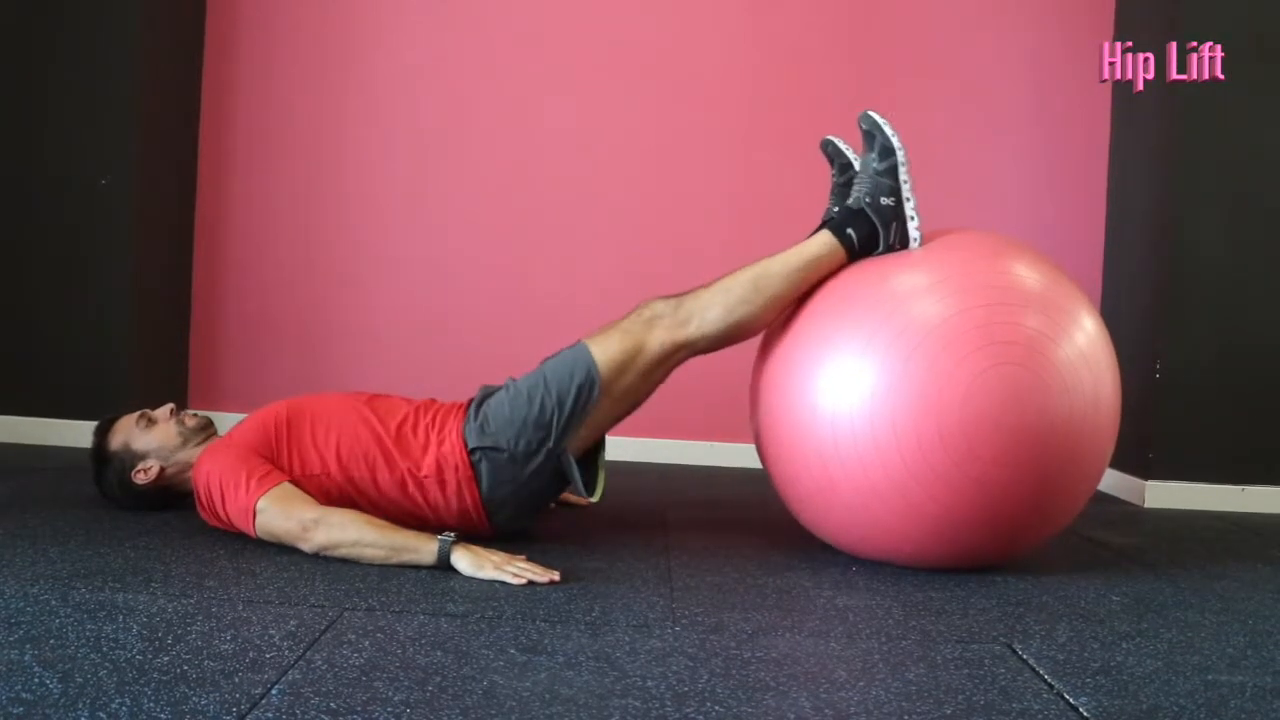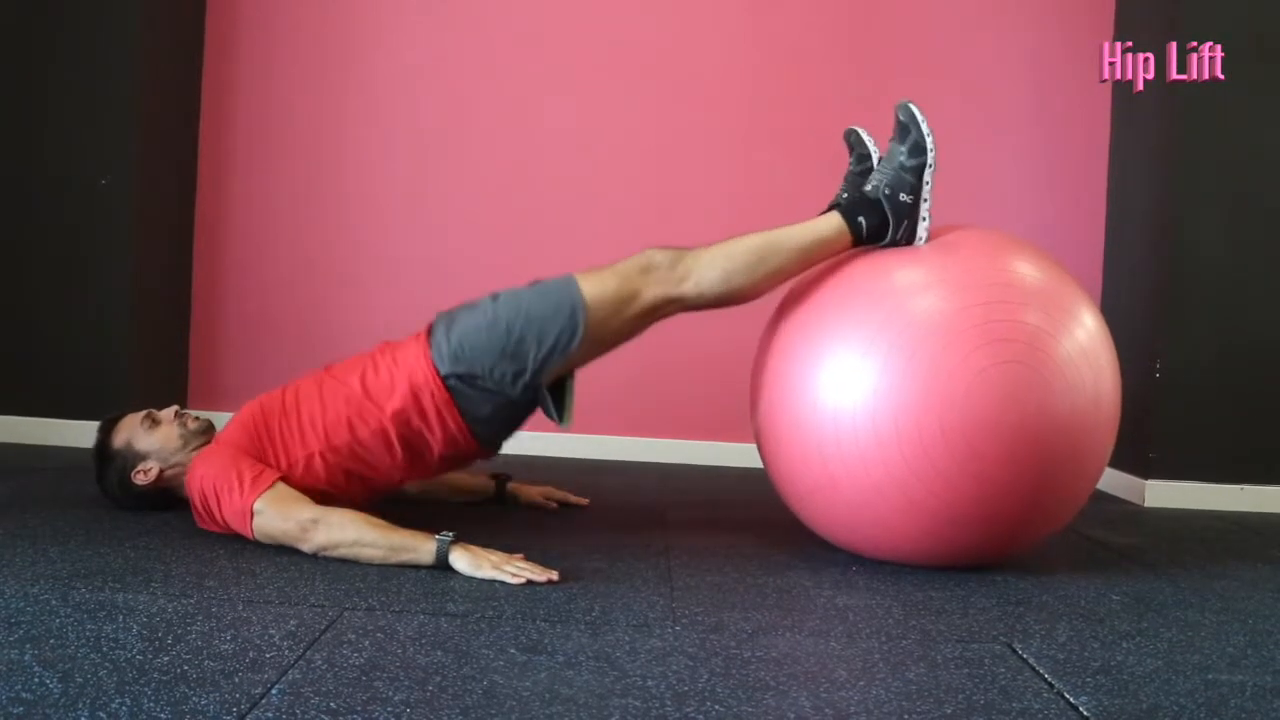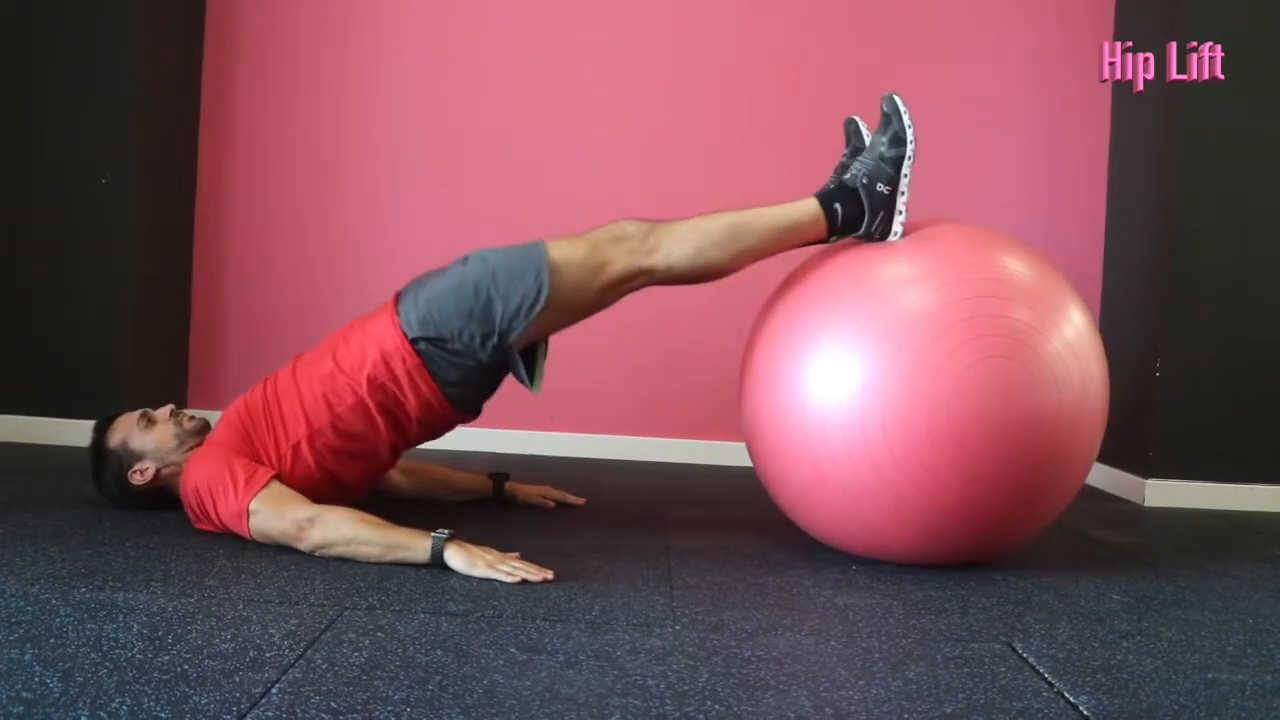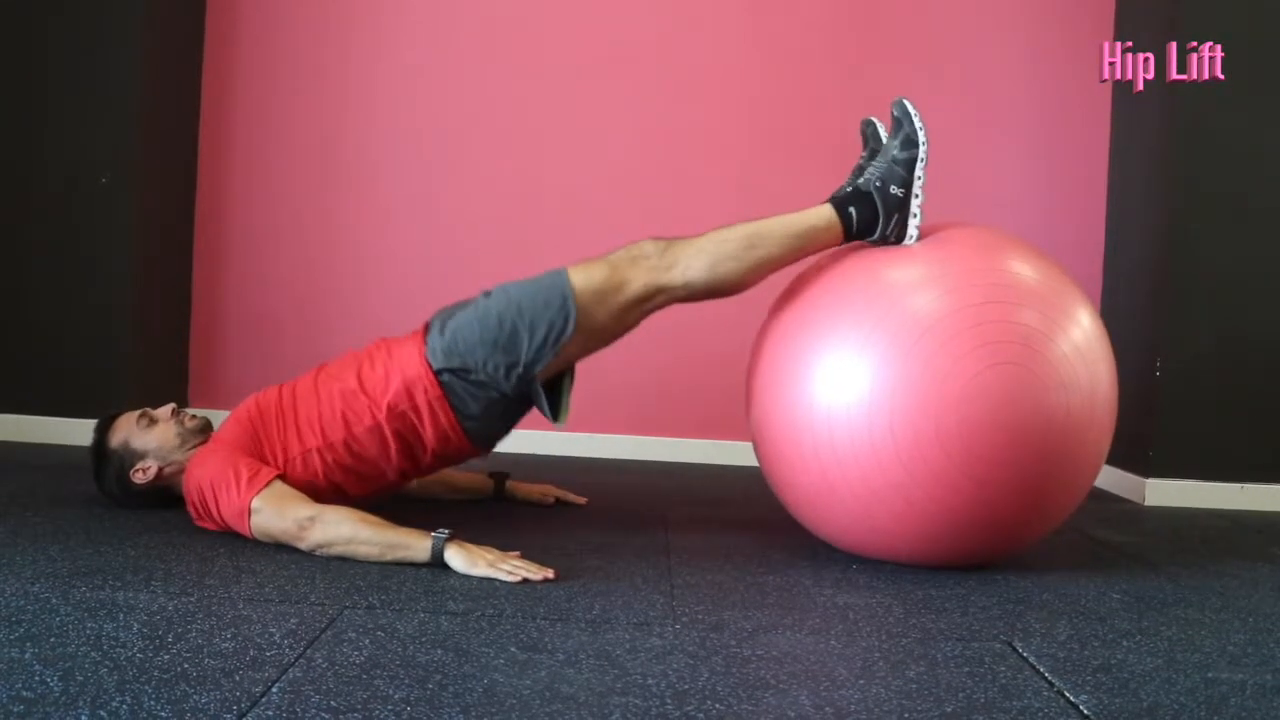
dt=0.4s
person 1, frame 1
left shoulder: (243, 458)
right shoulder: (221, 475)
right elbow: (311, 530)
left wrist: (512, 490)
right wrist: (452, 547)
left hip: (477, 460)
right hip: (474, 456)
left knee: (663, 324)
right knee: (665, 328)
left ankle: (842, 233)
right ankle: (861, 232)
person 1, frame 2
left shoulder: (234, 461)
right shoulder: (214, 480)
right elbow: (311, 529)
right wrist: (449, 550)
left hip: (453, 387)
right hip: (453, 375)
left knee: (655, 273)
right knee: (661, 275)
left ankle: (853, 216)
right ankle: (868, 219)
person 1, frame 3
left shoulder: (231, 459)
right shoulder: (211, 480)
left elbow: (381, 468)
right elbow: (306, 529)
right wrist: (445, 550)
left hip: (433, 347)
left knee: (630, 250)
right knee: (634, 250)
left ankle: (833, 206)
right ankle: (845, 209)
person 1, frame 4
left shoulder: (230, 457)
right shoulder: (212, 479)
right elbow: (307, 527)
right wrist: (444, 548)
left hip: (439, 385)
right hip: (444, 383)
left knee: (643, 264)
right knee: (650, 267)
left ankle: (852, 213)
right ankle: (861, 212)
